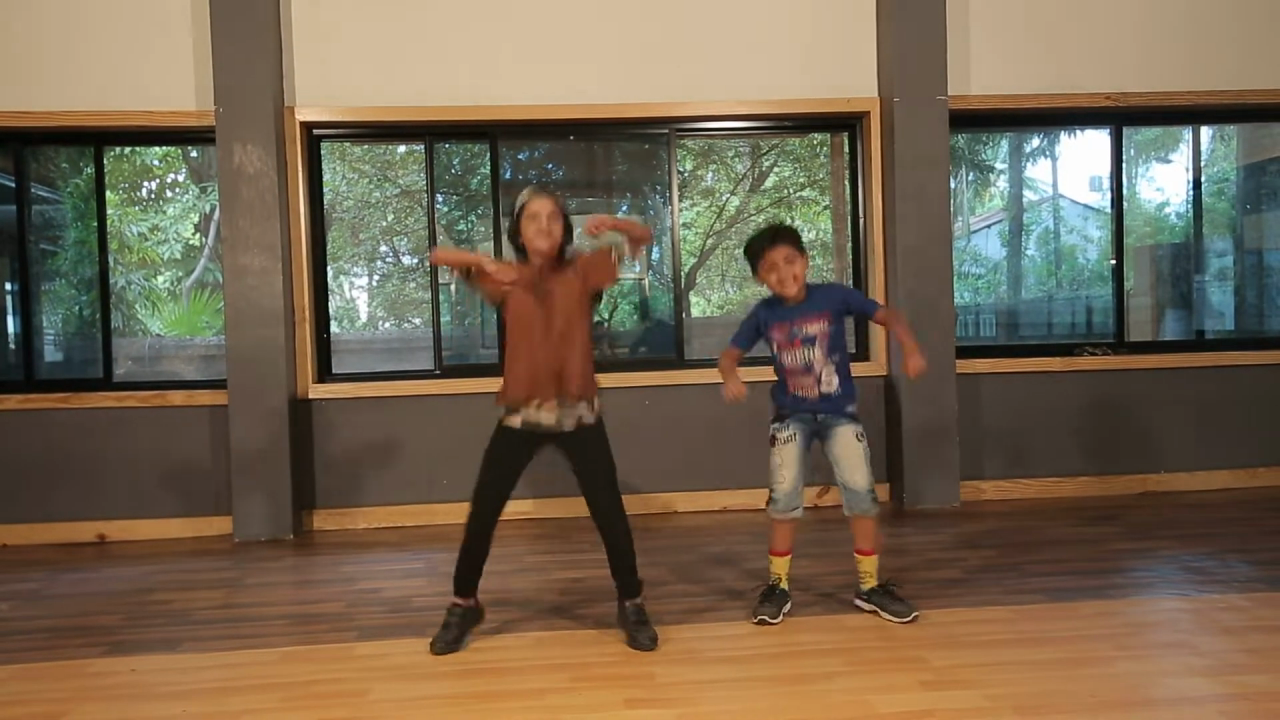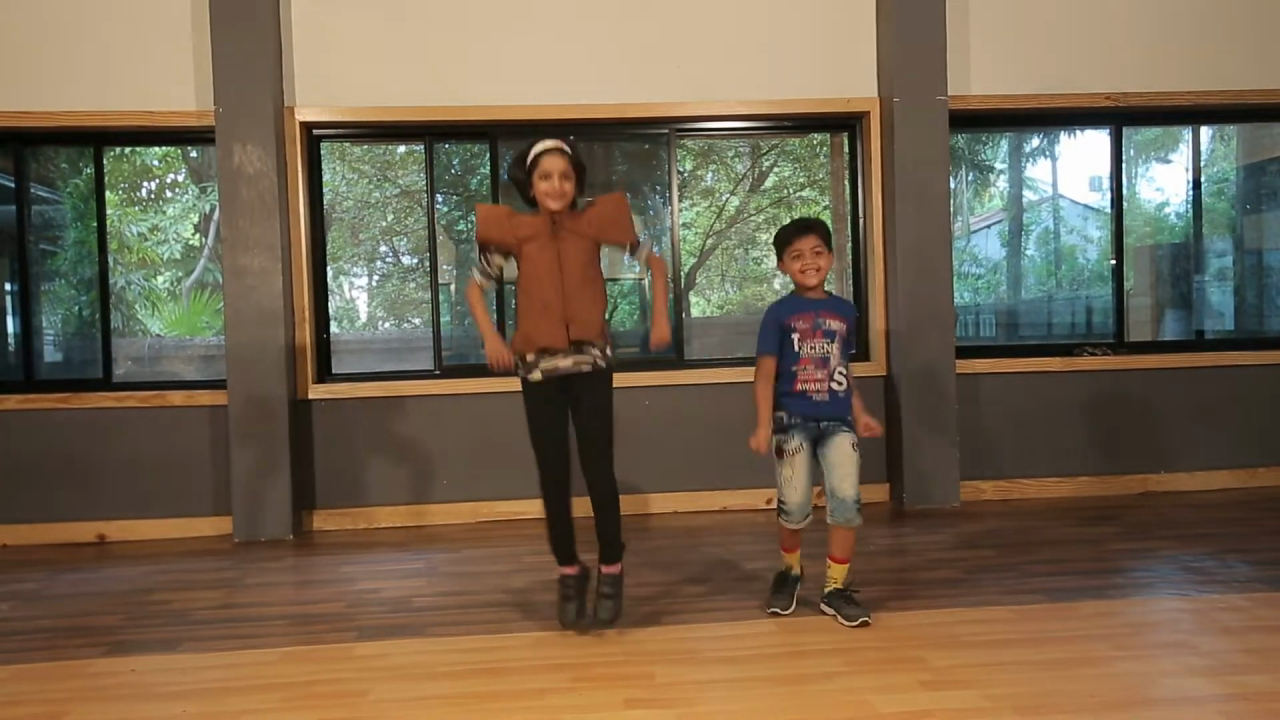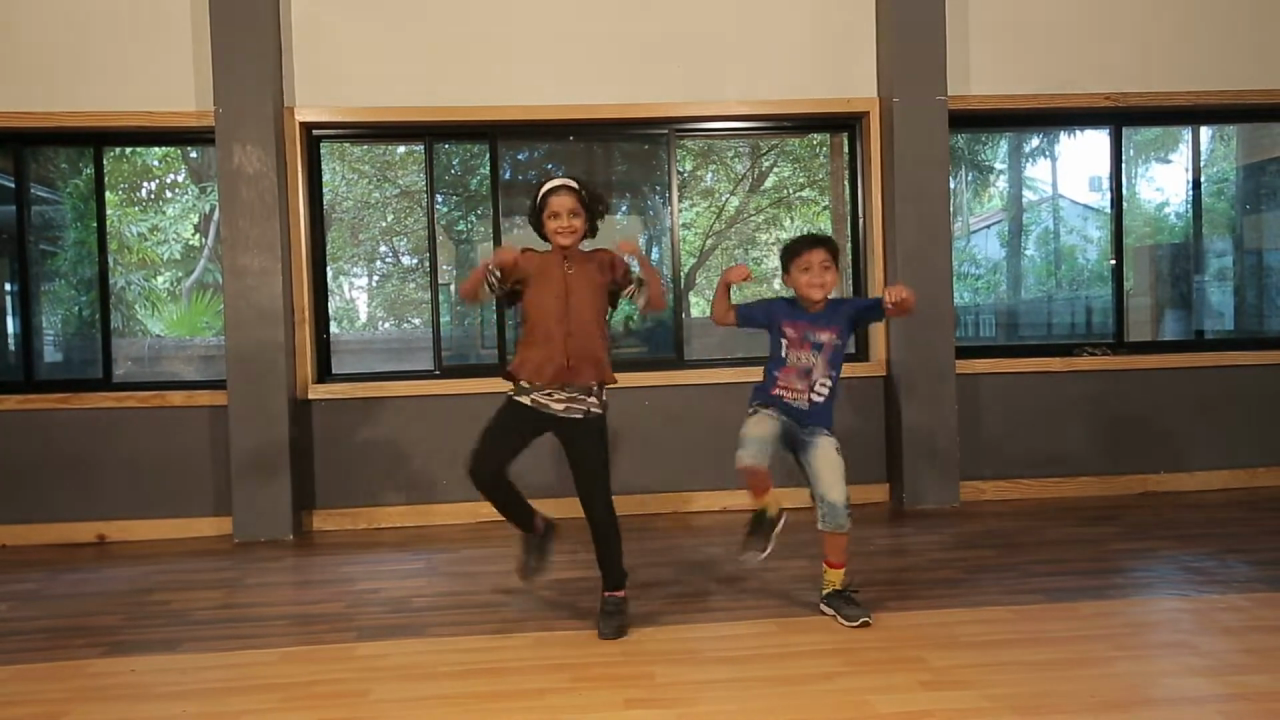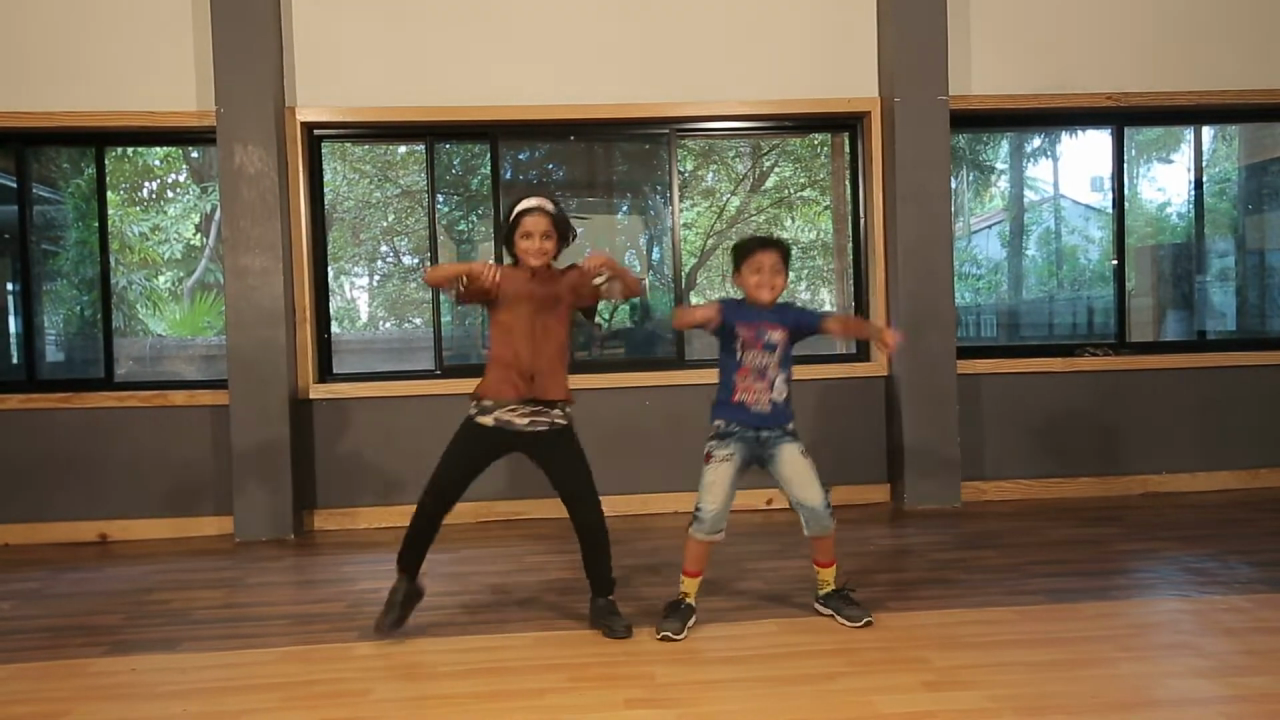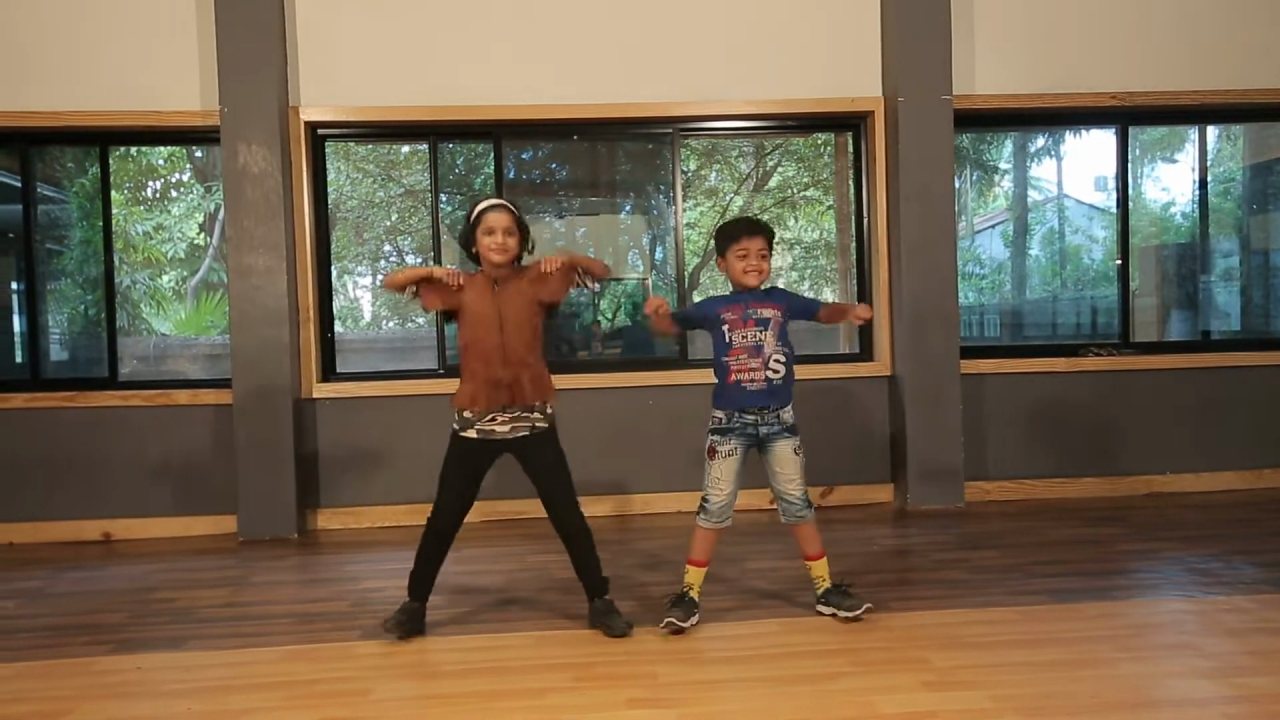
dt=0.3s
person 1, frame 1
left shoulder: (583, 271)
right shoulder: (503, 279)
left elbow: (643, 238)
right elbow: (438, 257)
left wrist: (616, 225)
right wrist: (476, 261)
left hip: (578, 415)
right hip: (522, 417)
left knee: (610, 515)
right knee: (482, 512)
left ankle: (631, 606)
right ankle: (464, 605)
person 1, frame 2
left shoulder: (597, 219)
right shoulder: (511, 228)
left elbow: (650, 256)
right elbow: (476, 285)
left wrist: (661, 315)
right wrist: (490, 335)
left hip: (590, 364)
right hip: (539, 368)
left knee: (598, 471)
right knee: (552, 477)
left ankle: (611, 573)
right ankle: (570, 574)
person 1, frame 3
left shoulder: (607, 265)
right shoulder: (526, 263)
left elbow: (656, 302)
right elbow: (468, 293)
left wrist: (640, 259)
right wrist: (494, 264)
left hip: (584, 400)
right hip: (530, 395)
left knee: (597, 502)
right knee: (482, 467)
left ankle: (614, 594)
right ankle: (533, 527)
person 1, frame 4
left shoulder: (572, 281)
right shoulder: (495, 284)
left elbow: (632, 289)
right elbow: (431, 278)
left wrist: (610, 265)
right wrist: (472, 269)
left hip: (549, 419)
right hip: (493, 412)
left knee: (587, 512)
right knee: (434, 501)
left ankle: (603, 602)
right ankle: (406, 583)
person 1, frame 5
left shoulder: (538, 279)
right shoulder: (460, 287)
left elbow: (602, 273)
right elbow: (391, 283)
left wrist: (570, 260)
right wrist: (429, 270)
left hip: (532, 421)
right hip: (476, 422)
left knee: (567, 515)
right knee: (445, 519)
left ankle: (599, 602)
right ankle: (415, 603)
person 2, frame 1
left shoulder: (834, 295)
right shoulder: (763, 315)
left elbow: (885, 316)
right elbow: (730, 356)
left wrist: (911, 351)
right wrist: (731, 380)
left hip: (838, 413)
right hip: (791, 417)
left knee: (860, 495)
right knee: (784, 500)
left ankle: (871, 587)
right ankle: (778, 585)
person 2, frame 2
left shoulder: (844, 309)
right shoulder: (779, 310)
right elbow: (766, 370)
left wrist: (859, 412)
right wrist: (764, 425)
left hip: (835, 422)
right hip: (790, 418)
left knee: (846, 504)
right knee: (794, 509)
left ankle: (836, 589)
right ankle: (788, 573)
person 2, frame 3
left shoulder: (847, 311)
right shoulder: (776, 310)
left elbow: (895, 307)
right elbow: (721, 317)
left wrist: (900, 297)
right wrist: (724, 283)
left hip: (816, 425)
right hip: (770, 411)
left knee: (836, 509)
right knee: (750, 459)
left ankle: (833, 591)
right ankle: (766, 512)
person 2, frame 4
left shoulder: (791, 315)
right shoulder: (730, 311)
left elbow: (836, 324)
right elbow: (681, 320)
left wrist: (874, 331)
right wrist: (697, 312)
left hip: (779, 432)
right hip: (731, 431)
left knee: (817, 508)
right knee: (709, 515)
left ankle: (829, 592)
right ankle: (684, 599)
person 2, frame 5
left shoulder: (782, 299)
right shoulder: (713, 307)
left elbow: (823, 311)
right elbow: (666, 328)
left wrist: (848, 311)
right wrist: (657, 312)
left hip: (777, 417)
right hip: (730, 419)
left knee: (795, 502)
right knee: (715, 505)
left ankle: (825, 588)
right ankle: (688, 593)
